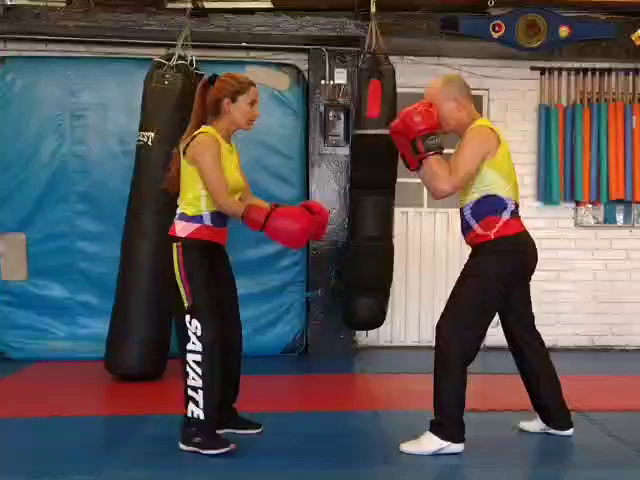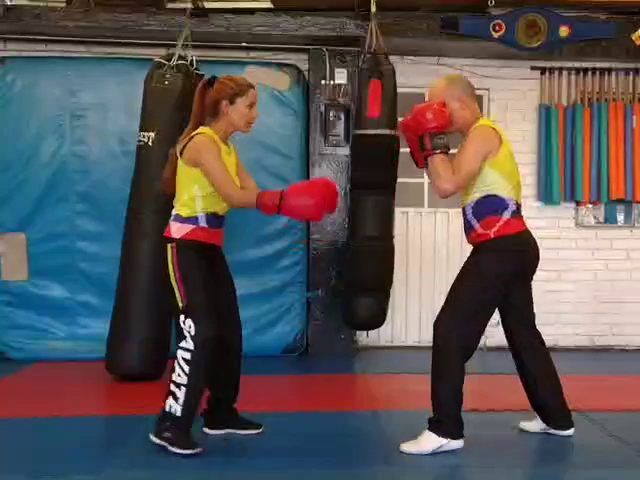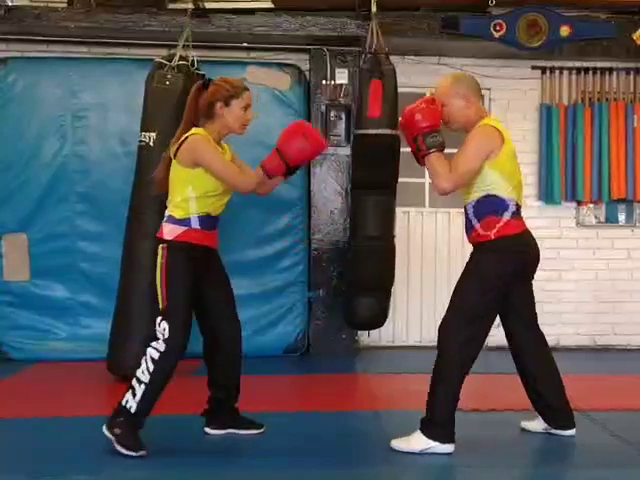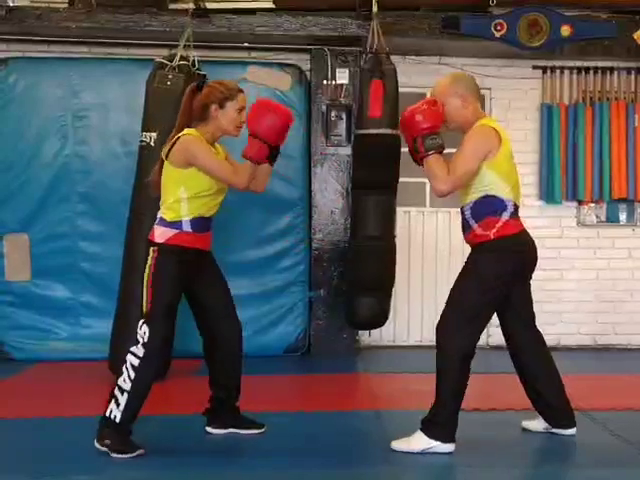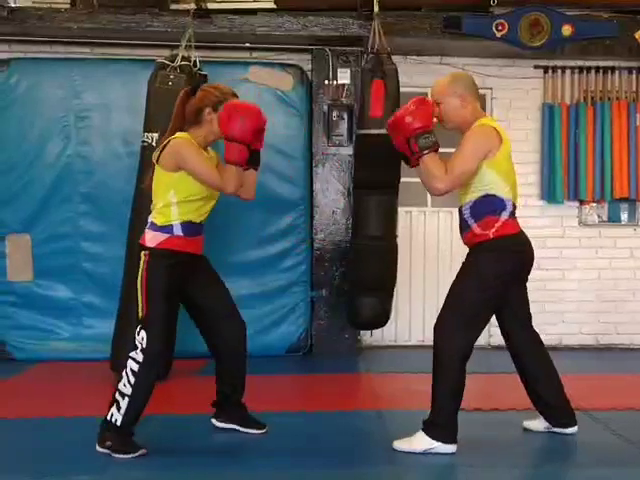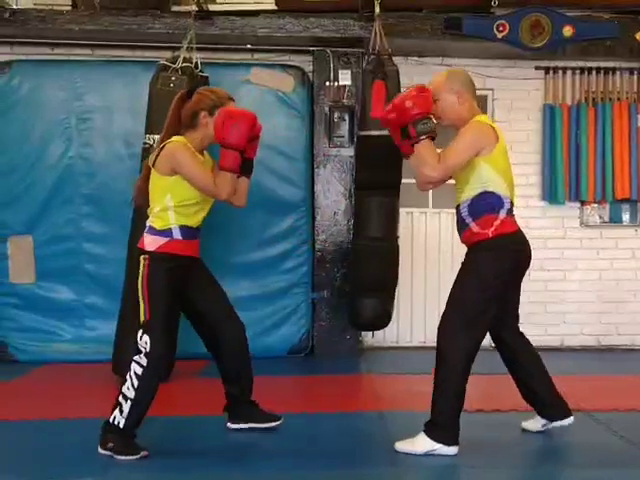
dt=0.1s
person 1, frame 1
left shoulder: (480, 133)
right shoulder: (478, 137)
left elbow: (446, 186)
right elbow: (438, 189)
left wrist: (428, 141)
right wrist: (414, 153)
left hip: (498, 251)
right hip: (511, 248)
left knee: (453, 333)
right knee: (522, 332)
left ankle: (447, 432)
right ankle: (556, 418)
person 1, frame 2
left shoulder: (482, 133)
right shoulder: (481, 137)
left elbow: (448, 185)
right elbow: (443, 187)
left wrist: (435, 140)
right wrist: (424, 149)
left hip: (500, 250)
right hip: (513, 248)
left knee: (451, 330)
right knee: (522, 331)
left ankle: (445, 429)
right ankle: (557, 418)
person 1, frame 3
left shoulder: (485, 133)
right shoulder: (488, 134)
left elbow: (446, 184)
right elbow: (450, 181)
left wrist: (431, 138)
right wrist: (423, 145)
left hip: (499, 250)
right hip: (514, 248)
left knee: (456, 334)
right knee: (525, 332)
left ankle: (436, 432)
right ankle: (558, 418)
person 1, frame 4
left shoulder: (482, 133)
right shoulder: (485, 135)
left elbow: (444, 186)
right elbow: (448, 181)
left wrist: (430, 140)
right wrist: (422, 147)
left hip: (497, 250)
right hip: (512, 248)
left knee: (453, 333)
right knee: (523, 332)
left ankle: (438, 432)
right ankle: (559, 417)
person 1, frame 5
left shoulder: (483, 132)
right shoulder: (481, 137)
left elbow: (441, 186)
right elbow: (436, 184)
left wrist: (424, 139)
right wrist: (414, 150)
left hip: (495, 251)
right hip: (507, 249)
left knee: (451, 332)
right knee: (520, 333)
left ankle: (440, 433)
right ankle: (559, 415)
person 1, frame 6
left shoulder: (478, 129)
right shoulder: (476, 134)
left elbow: (432, 172)
right elbow: (426, 178)
left wrist: (420, 126)
right wrist: (408, 138)
left hip: (494, 249)
right hip: (504, 248)
left knee: (455, 334)
right knee: (506, 331)
left ankle: (442, 435)
right ankle: (553, 410)
person 2, frame 1
left shoulder: (228, 146)
right shoulder: (204, 140)
left elbow: (241, 199)
right elbow: (227, 201)
left wrist: (292, 213)
right wrist: (272, 221)
left hip: (213, 247)
right hip: (191, 245)
left knee: (229, 331)
right knee: (206, 333)
left ankle: (220, 413)
right ankle: (194, 430)
person 2, frame 2
left shoulder: (226, 147)
right shoulder: (202, 141)
left elbow: (250, 193)
right elbow: (234, 197)
left wrist: (300, 197)
right wrist: (289, 200)
left hip: (210, 248)
right hip: (187, 247)
left knee: (229, 332)
right knee: (201, 332)
left ankle: (221, 413)
right ankle: (171, 425)
person 2, frame 3
left shoulder: (221, 147)
right shoulder: (196, 141)
left elbow: (260, 184)
right elbow: (245, 184)
left wrist: (291, 161)
right wrist: (284, 156)
left hip: (204, 250)
right hip: (177, 249)
left knee: (225, 332)
right knee: (172, 336)
left ankle: (221, 414)
right ankle: (123, 423)
person 2, frame 4
left shoulder: (216, 149)
right shoulder: (189, 142)
left elbow: (256, 184)
right elbow: (238, 181)
left wrist: (270, 146)
right wrist: (260, 137)
left hip: (199, 252)
right hip: (170, 252)
left knee: (227, 331)
right knee: (154, 341)
left ankle: (223, 413)
right ankle: (113, 429)
person 2, frame 5
left shoulder: (208, 153)
right shoulder: (179, 146)
left elbow: (246, 192)
right elbow: (225, 186)
left wrist: (252, 147)
right wrist: (236, 142)
left hip: (192, 256)
right hip: (161, 256)
left knee: (231, 327)
right knee: (152, 347)
left ankle: (229, 409)
right ankle: (113, 431)
person 2, frame 6
left shoulder: (203, 157)
right shoulder: (175, 149)
left elbow: (239, 198)
right elbow: (221, 192)
left wrist: (245, 151)
right wrist: (231, 147)
left hip: (189, 260)
right hip: (160, 259)
left knee: (230, 331)
right knee: (155, 349)
left ankle: (241, 408)
right ankle: (115, 433)
